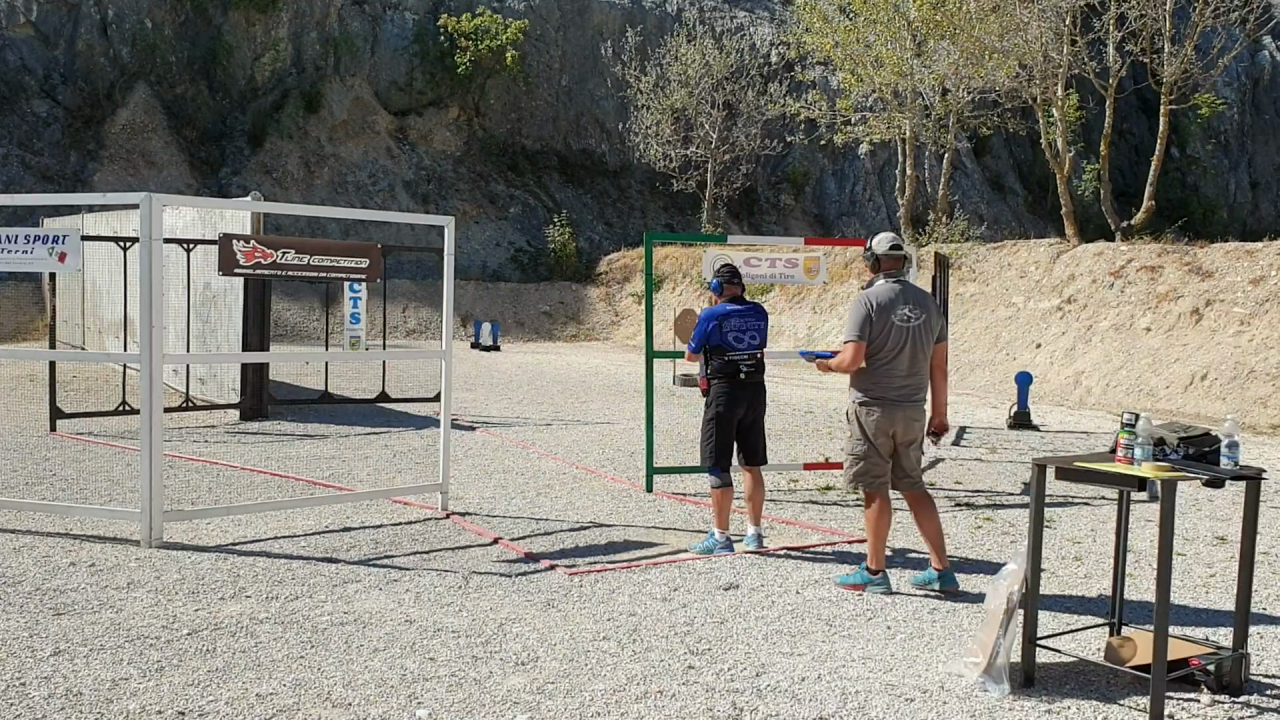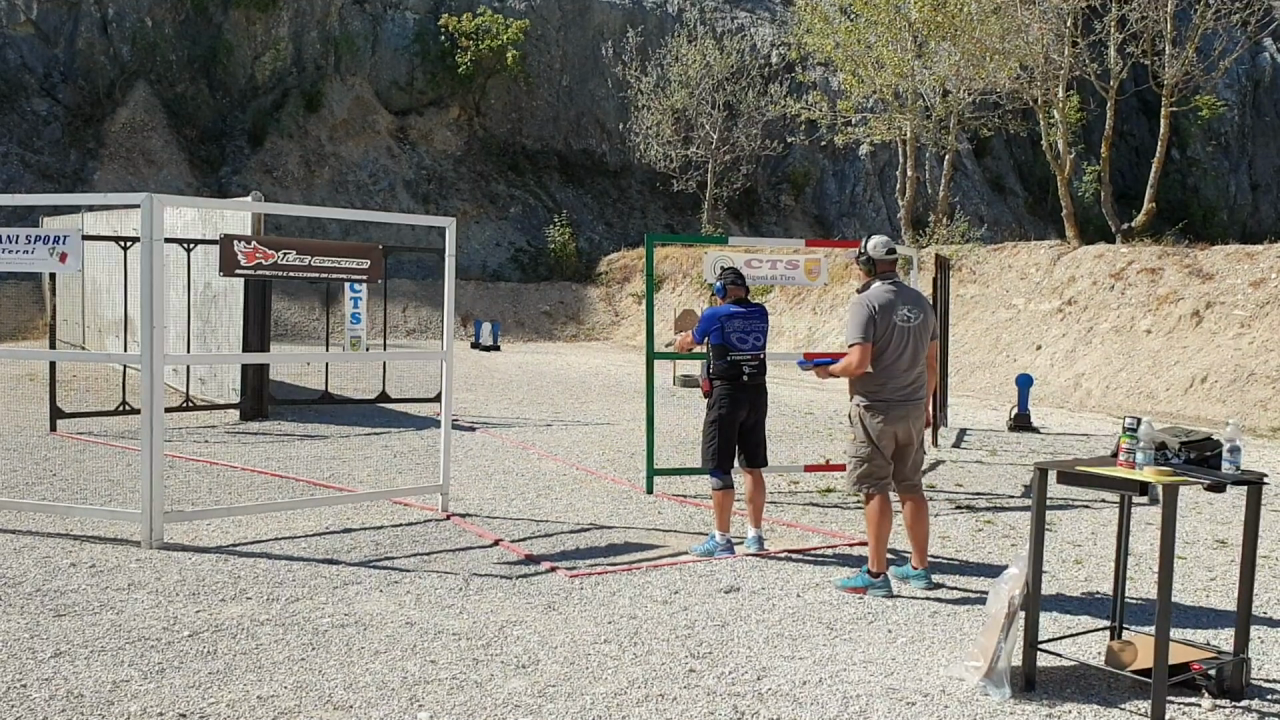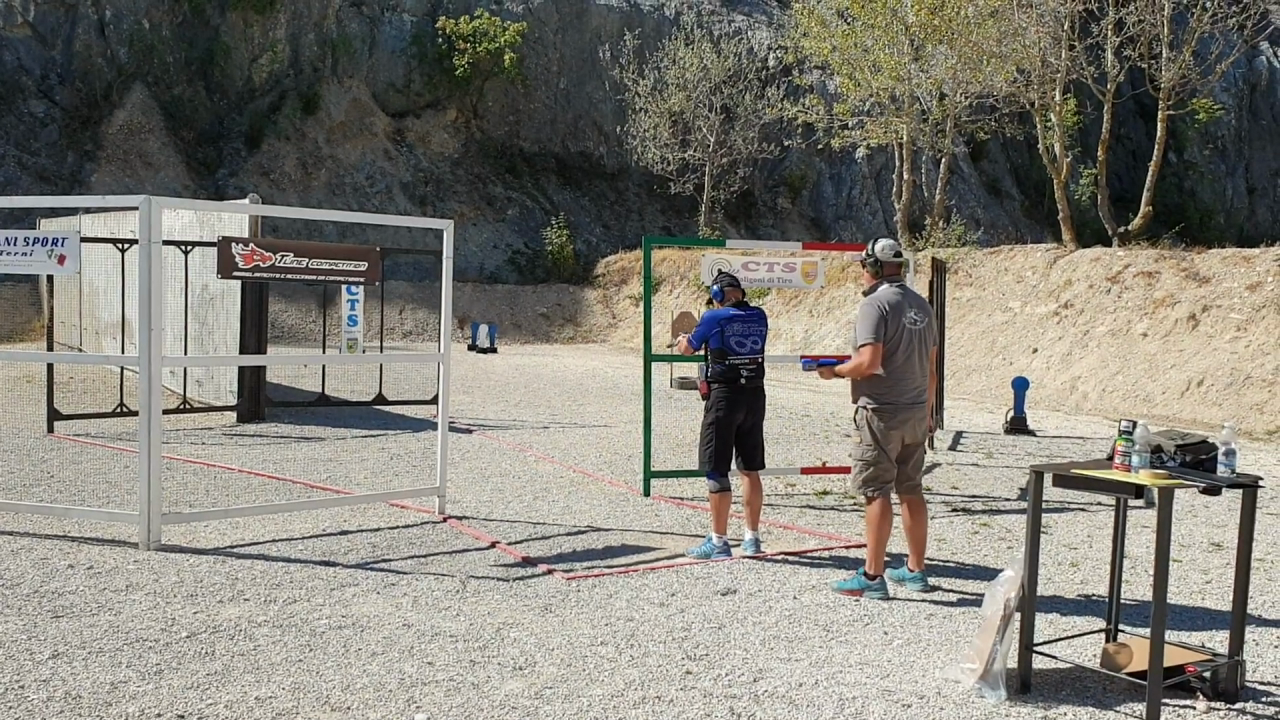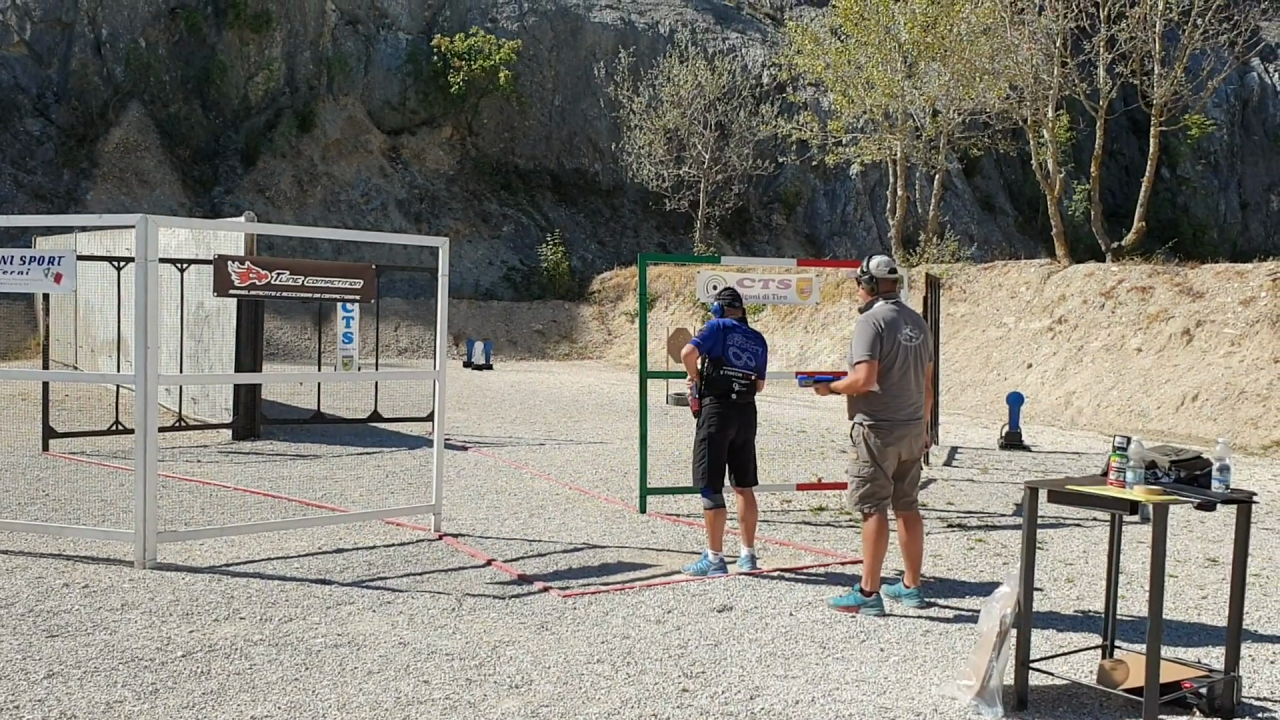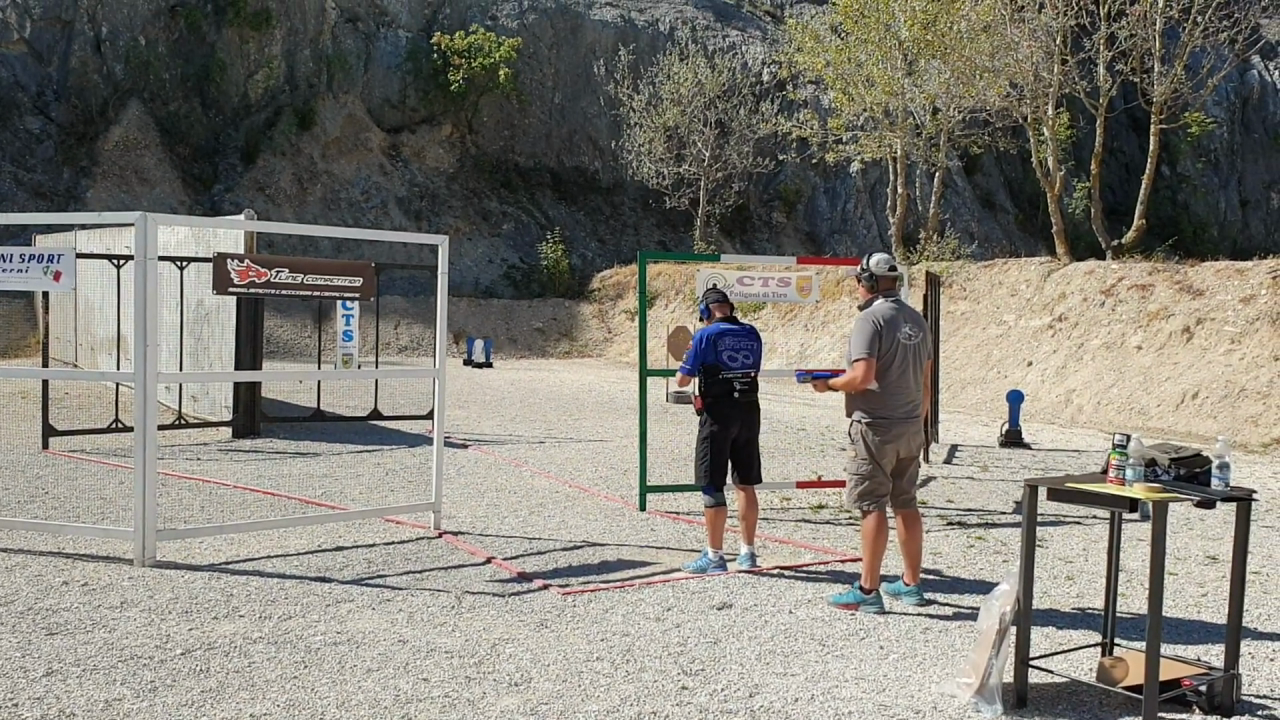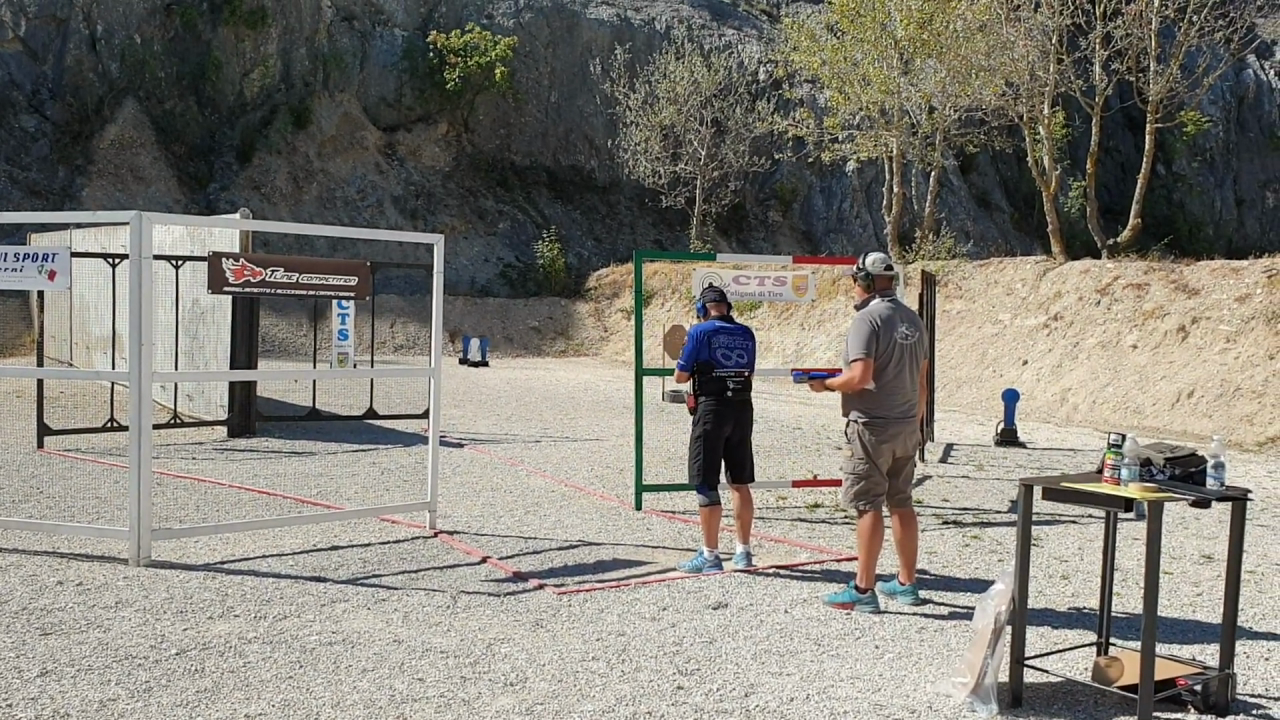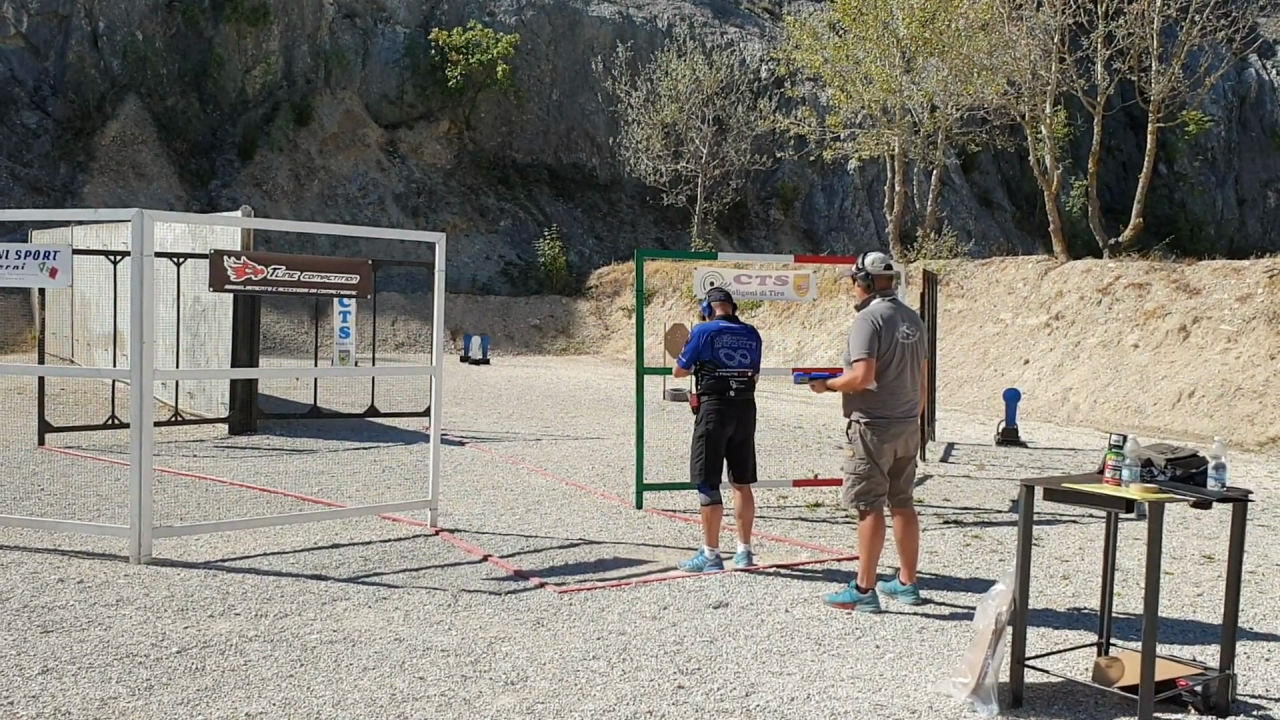
dt=0.7s
person 1, frame 1
left shoulder: (868, 300)
right shoulder: (927, 302)
left elbow: (852, 360)
right elbow: (938, 365)
left wrist: (828, 364)
right wrist: (940, 412)
left hip: (873, 408)
right hip: (912, 410)
left knee: (875, 489)
right knee: (914, 487)
left ankle: (875, 572)
right ankle: (942, 569)
person 1, frame 2
left shoulder: (867, 302)
right shoulder: (920, 301)
left elbow: (858, 363)
right elbow: (931, 361)
left wrist: (829, 371)
right wrist: (924, 405)
left hip: (876, 410)
right hip: (913, 411)
left knee: (875, 490)
right knee: (911, 488)
left ankle: (875, 574)
right ankle: (919, 567)
person 1, frame 3
left shoulder: (875, 304)
right shoulder: (922, 305)
left elbow: (869, 363)
right elbow: (930, 367)
left wrist: (835, 371)
right wrist: (926, 411)
left hip: (881, 413)
right hip: (915, 414)
left knee: (877, 492)
right knee: (911, 490)
left ankle: (872, 576)
right ankle: (915, 570)
person 1, frame 4
left shoulder: (871, 321)
right shoulder: (917, 322)
left elbow: (864, 379)
right elbow: (926, 384)
left wrist: (831, 387)
right wrist: (923, 427)
left hip: (878, 430)
right hip: (912, 430)
left knee: (873, 508)
right knee: (907, 506)
left ankle: (869, 592)
right ankle: (911, 586)
person 1, frame 5
left shoulder: (870, 319)
right shoulder: (916, 320)
left elbow: (862, 377)
right elbow: (925, 382)
left wrist: (829, 384)
left hip: (876, 428)
right hip: (910, 428)
left knee: (872, 506)
right knee: (906, 504)
left ankle: (868, 590)
right ankle: (911, 584)
person 1, frame 6
left shoulder: (867, 318)
right shoulder: (913, 319)
left elbow: (860, 377)
right elbow: (921, 381)
left wrist: (826, 384)
left hip: (871, 428)
right hip: (906, 428)
left knee: (868, 506)
right knee: (901, 503)
left ankle: (863, 590)
right ankle: (906, 583)
person 1, frame 7
left shoulder: (869, 318)
right shoulder: (912, 318)
left elbow: (862, 377)
right elbow: (921, 379)
left wrist: (827, 384)
left hip: (873, 427)
right hip: (907, 427)
left knee: (869, 506)
right knee: (902, 503)
left ankle: (864, 589)
right ankle: (907, 583)
person 2, frame 1
left shoulder: (711, 315)
right shoulder: (759, 313)
left elbow: (692, 355)
left wrist: (703, 354)
left hip: (724, 392)
right hip: (755, 391)
left knee: (718, 468)
right knee: (752, 465)
left ankle: (721, 537)
right ankle: (754, 533)
person 2, frame 2
left shoulder: (714, 315)
right shoulder: (761, 313)
left elbow: (692, 339)
left wrist: (681, 341)
left hip: (726, 394)
right hip: (756, 394)
left knee: (719, 469)
right knee: (753, 467)
left ankle: (722, 540)
right ankle: (755, 535)
person 2, frame 3
left shoulder: (714, 318)
right shoulder: (759, 317)
left elbow: (690, 348)
left wrist: (683, 341)
left hip: (724, 397)
right hip: (754, 396)
left knee: (716, 471)
right knee: (750, 469)
left ankle: (718, 542)
right ankle: (752, 537)
person 2, frame 4
left shoulder: (718, 327)
right shoulder: (758, 340)
left elbow: (689, 352)
right elbow: (759, 385)
left wrist: (695, 375)
left hip: (716, 412)
right hip: (747, 413)
left knee: (711, 488)
right knee: (744, 486)
left ankle: (714, 558)
right ankle: (748, 555)
person 2, frame 5
left shoulder: (706, 335)
right shoulder: (752, 334)
left elbow: (682, 380)
left wrist: (695, 366)
left hip: (718, 412)
right hip: (749, 410)
left knee: (712, 486)
right knee: (746, 483)
left ankle: (714, 556)
right ankle: (747, 551)
person 2, frame 6
left shoulder: (700, 331)
right shoulder: (746, 334)
left elbow: (680, 376)
left hip: (711, 410)
right hip: (742, 410)
left knee: (706, 485)
right knee: (740, 482)
left ankle: (710, 555)
right ankle: (743, 551)
person 2, frame 7
left shoulder: (704, 331)
right shoulder: (752, 334)
left elbow: (679, 371)
left hip: (714, 409)
right hip: (745, 409)
left knee: (708, 484)
right knee: (742, 482)
left ankle: (710, 554)
right ankle: (744, 550)
